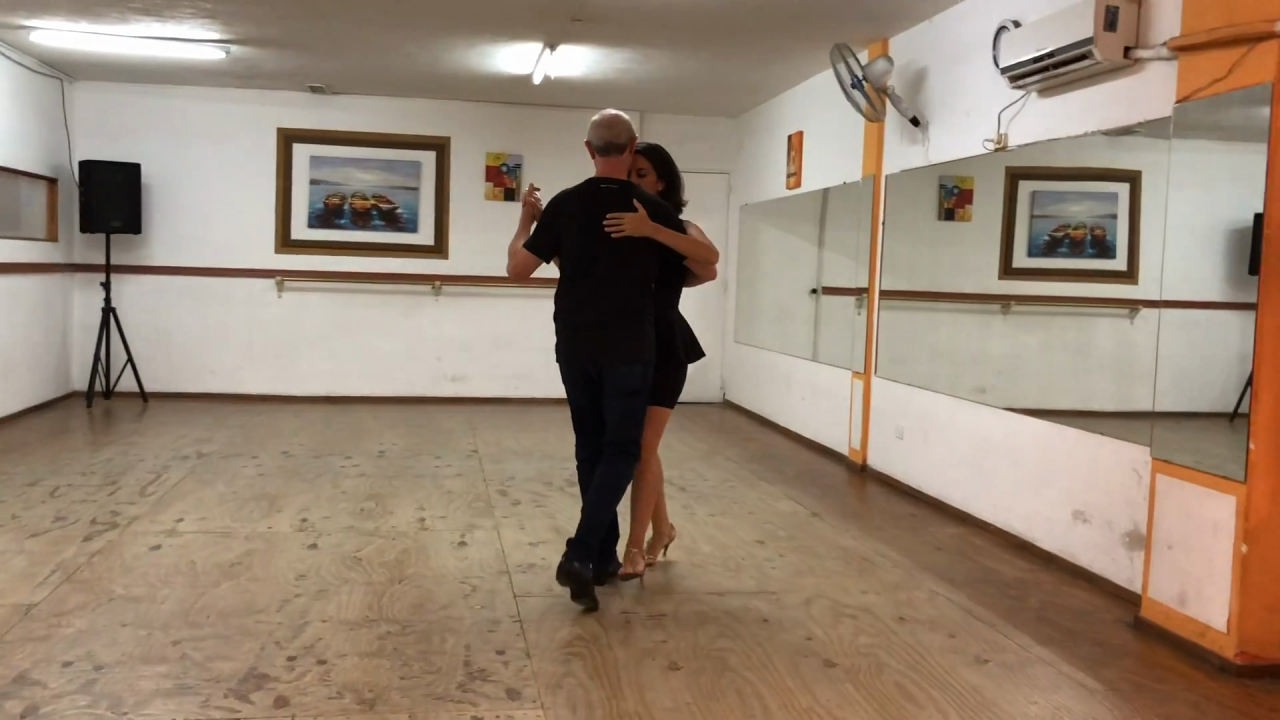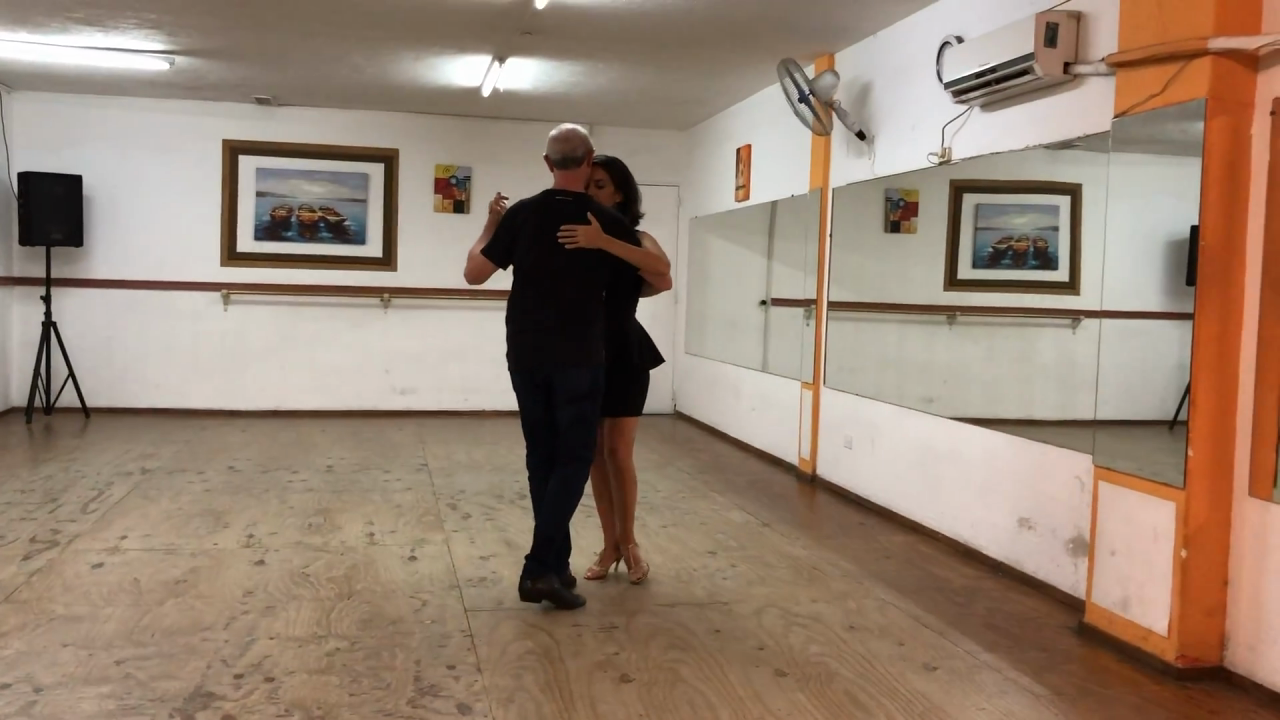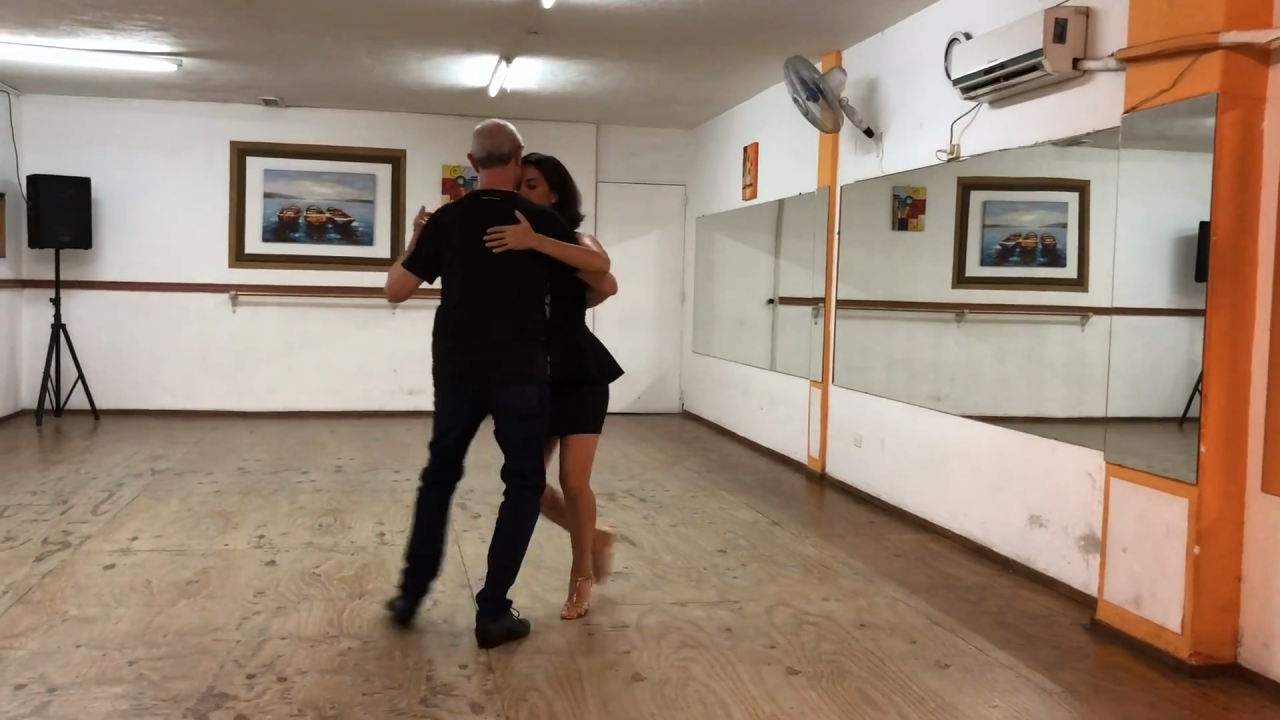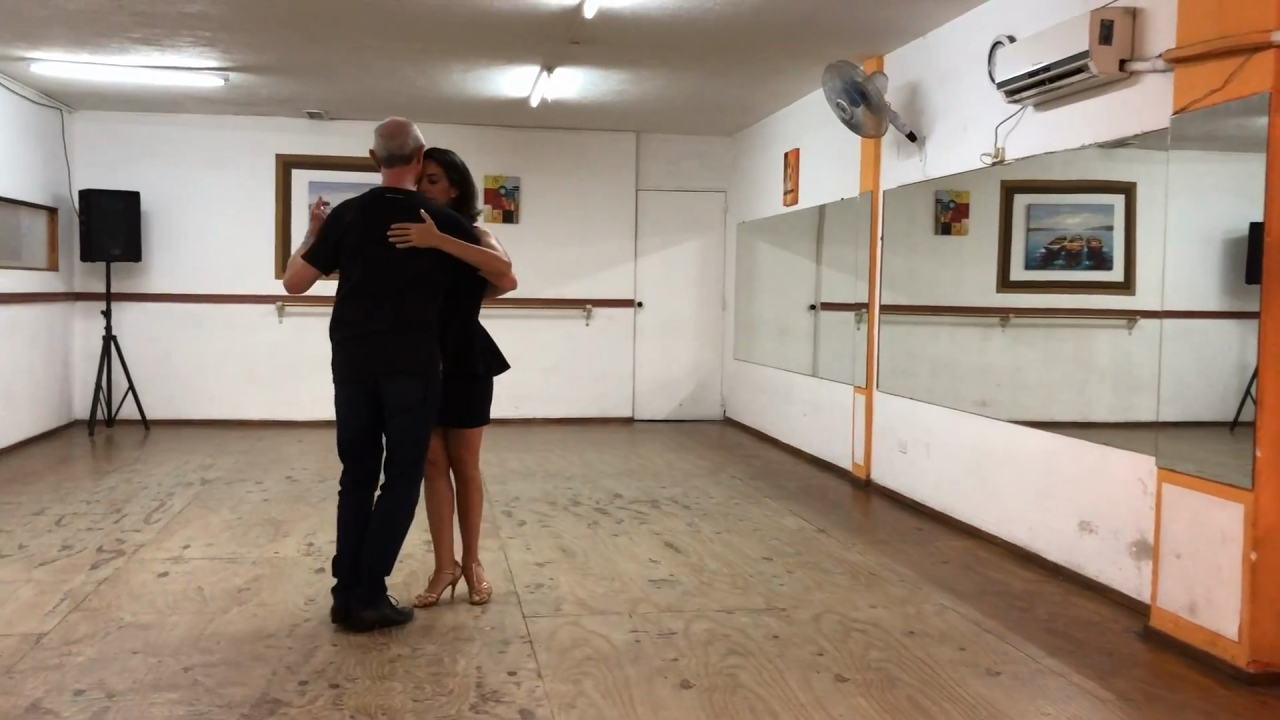
dt=1s
person 1, frame 1
left shoulder: (565, 205)
right shoulder: (654, 210)
left elbow: (518, 268)
left wrist: (526, 220)
right wrist: (665, 281)
left hip: (575, 349)
right hip: (628, 351)
left knee: (591, 450)
right knee: (619, 452)
left ankle: (603, 554)
right ankle: (581, 553)
person 1, frame 2
left shoulder: (521, 215)
right shoulder: (608, 222)
left elbow: (474, 273)
left wrist: (491, 225)
right wrist: (617, 283)
left hip: (526, 356)
right hip: (578, 359)
left knee: (542, 459)
right knee: (574, 458)
left ankle: (553, 565)
right ankle: (541, 566)
person 1, frame 3
left shoulder: (447, 220)
right shoulder: (543, 222)
left elbow: (396, 290)
left wrist: (415, 241)
left hip: (457, 372)
right hip: (521, 374)
left knee: (439, 477)
right knee: (524, 485)
left ankle: (413, 593)
right ankle: (493, 610)
person 1, frame 4
left shoulder: (347, 215)
right shoulder: (443, 222)
left elbow: (294, 282)
left wrist: (314, 235)
right wrist: (479, 238)
left hip: (353, 366)
right hip: (412, 369)
left knee: (356, 476)
right knee: (402, 479)
left ankle: (346, 593)
right ankle: (368, 597)
person 2, frame 1
left shoulder: (670, 226)
right shoulder: (617, 227)
left elbow: (708, 262)
left wrist: (650, 228)
left hip: (664, 348)
left knee: (641, 446)
right knee: (636, 444)
left ankle: (635, 547)
right ankle: (660, 526)
person 2, frame 2
left shoulder: (635, 240)
right shoulder: (571, 239)
left elbow: (662, 271)
left wrist: (604, 241)
left hip: (624, 356)
left knee: (618, 454)
right knee: (595, 454)
left ankle: (629, 541)
right ankle: (611, 544)
person 2, frame 3
left shoulder: (575, 243)
right shoulder: (507, 247)
left elbow: (600, 267)
left wrist: (535, 241)
left hip: (579, 374)
left knee: (573, 480)
left ankle: (581, 575)
right ankle: (594, 539)
person 2, frame 4
left shoulder: (473, 237)
right shoulder: (409, 239)
left elbow: (503, 269)
left wrist: (438, 240)
left hip: (465, 363)
left knee: (464, 466)
right knee: (433, 465)
left ankle: (471, 562)
right ankle: (445, 566)
